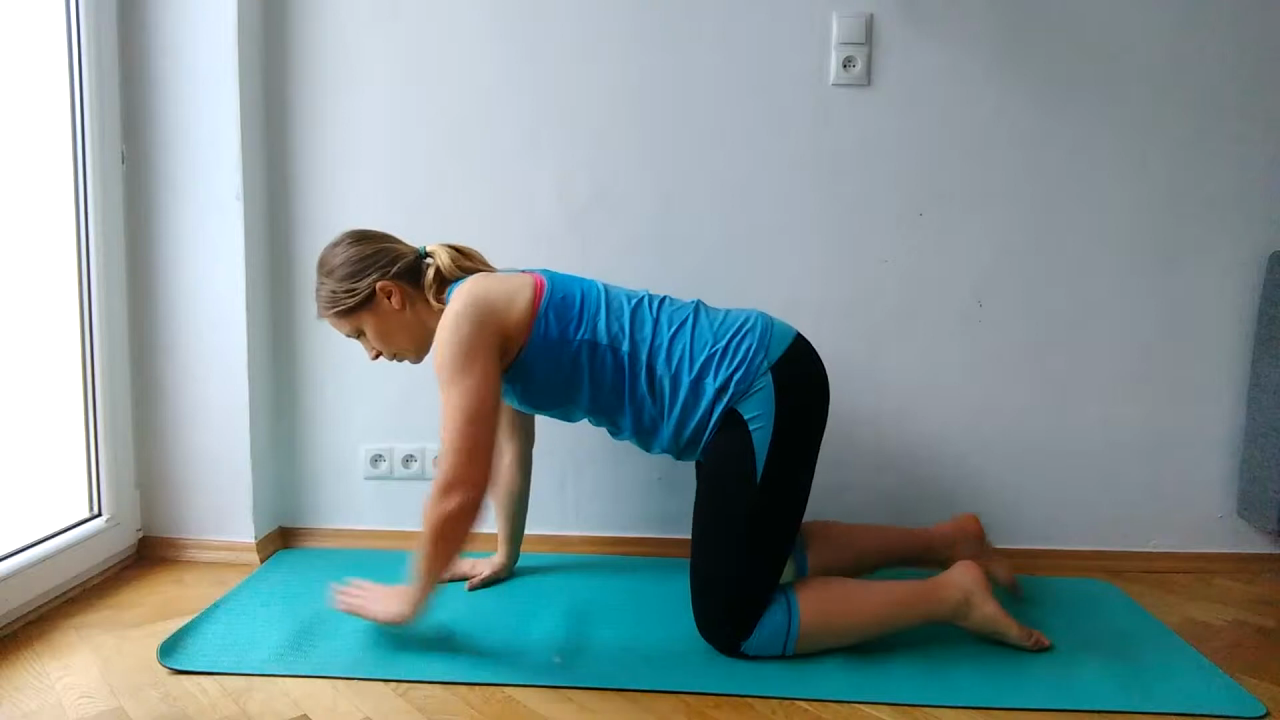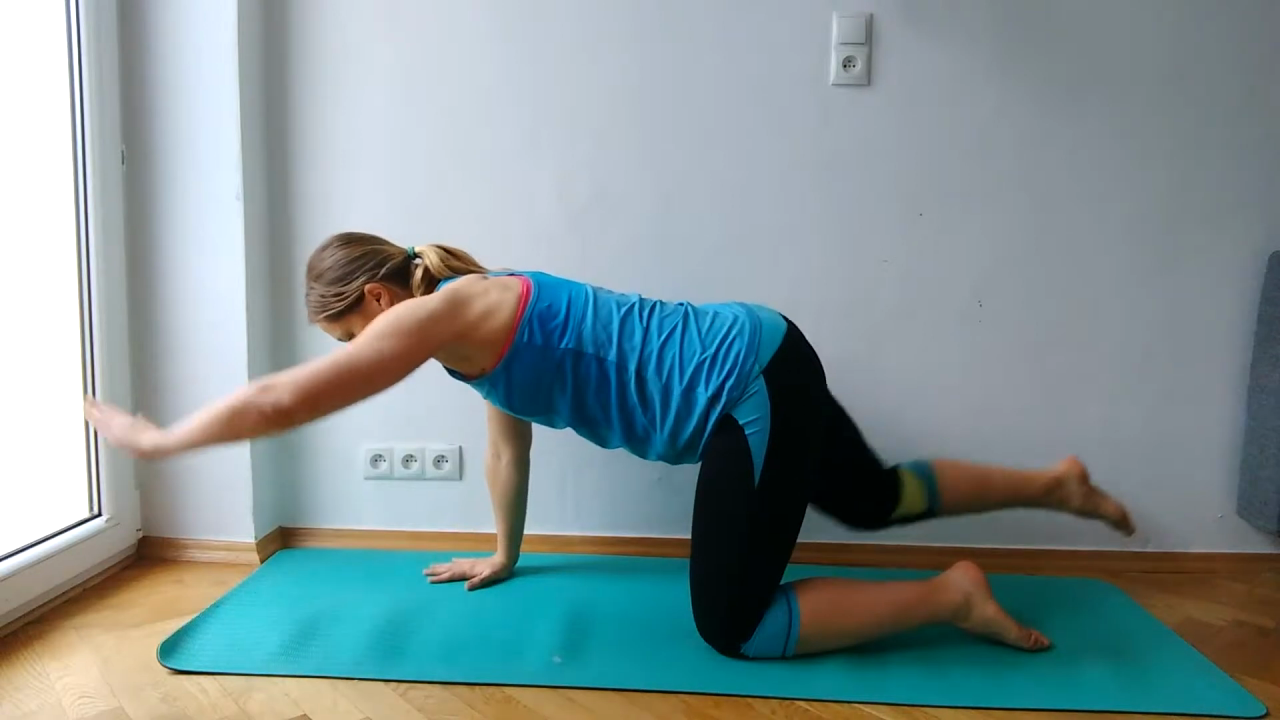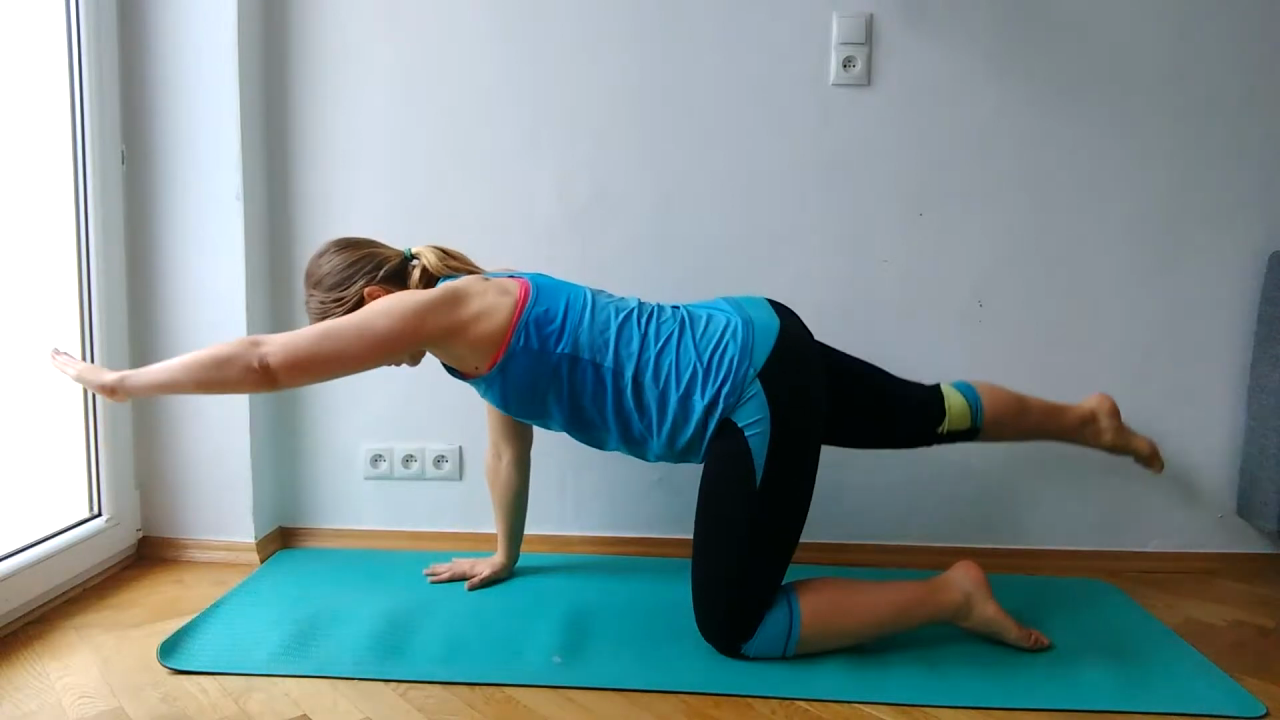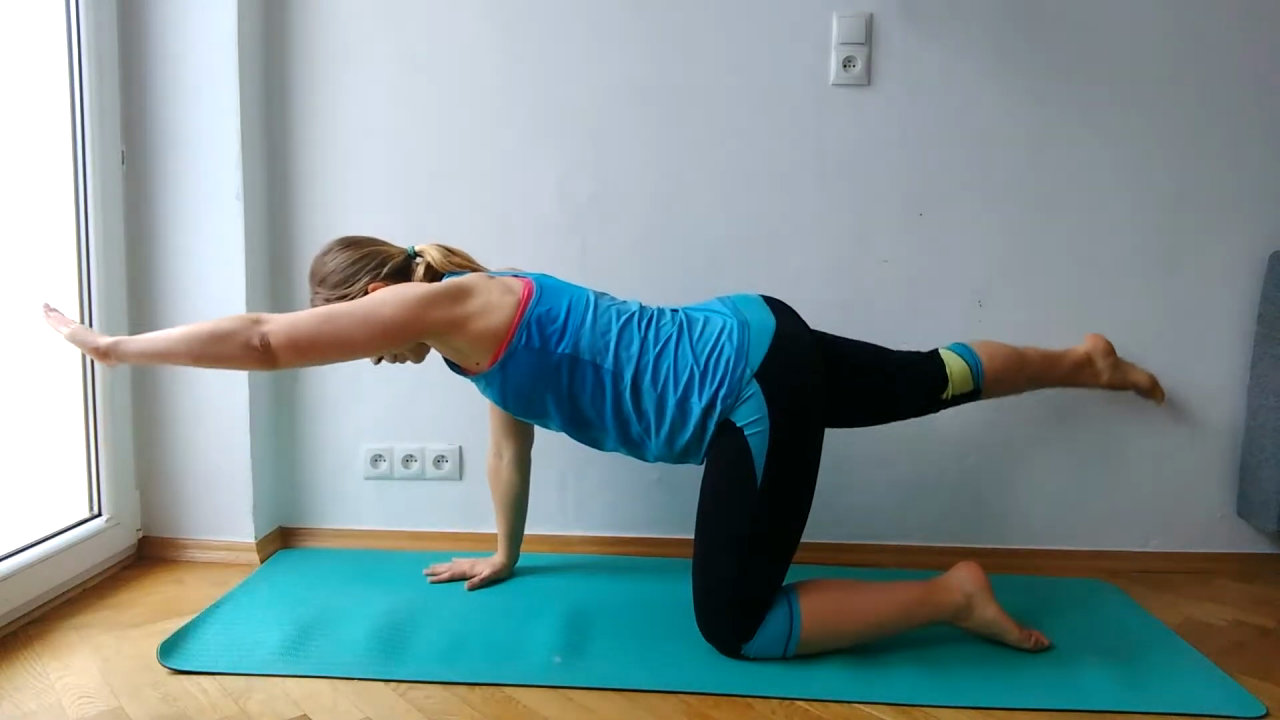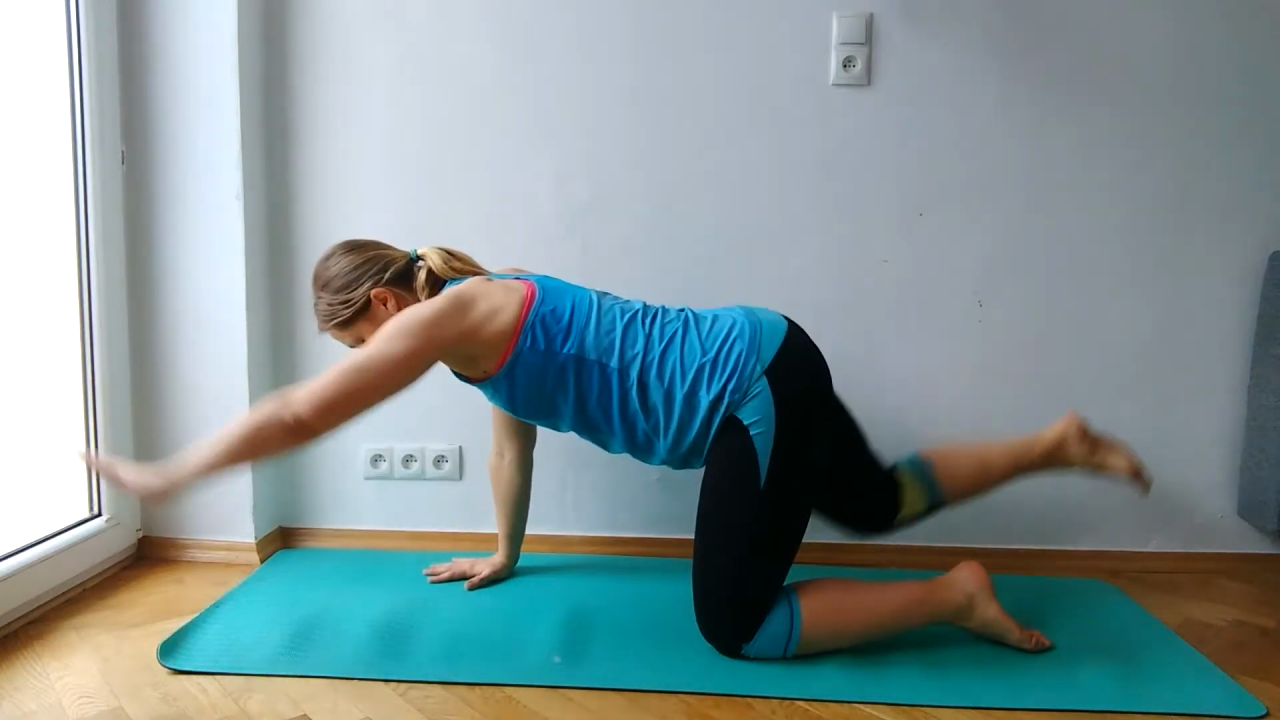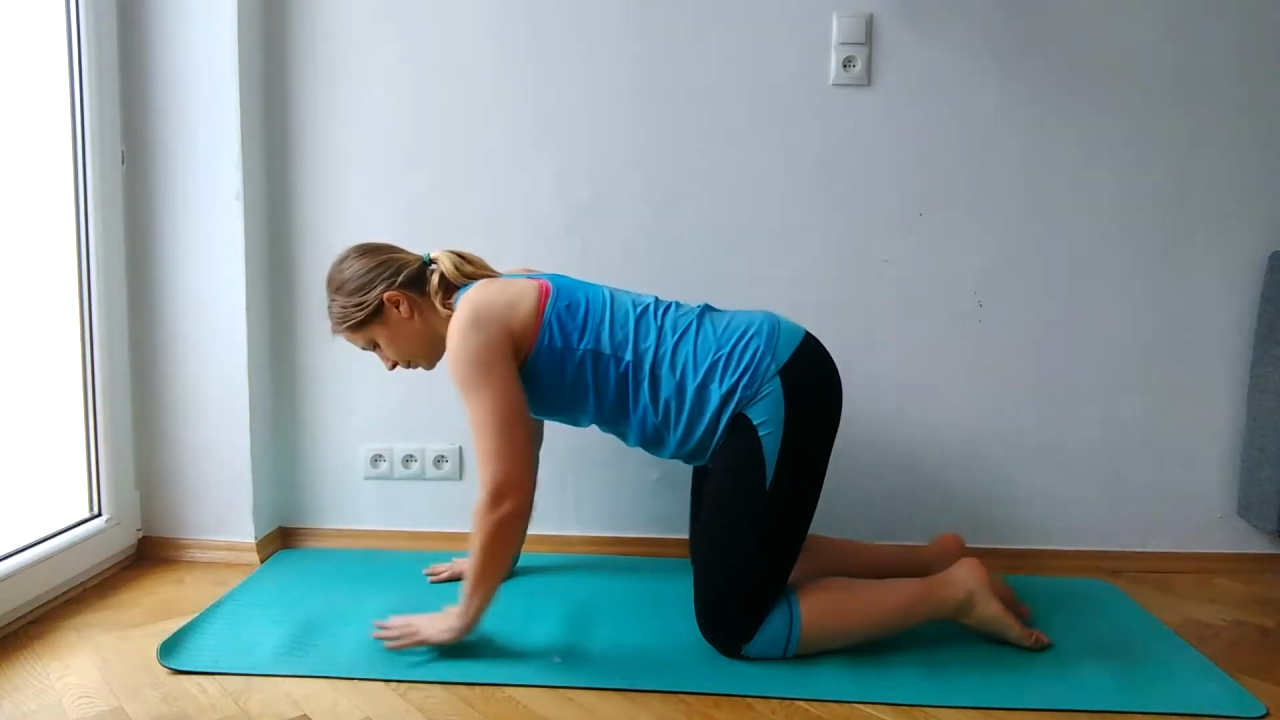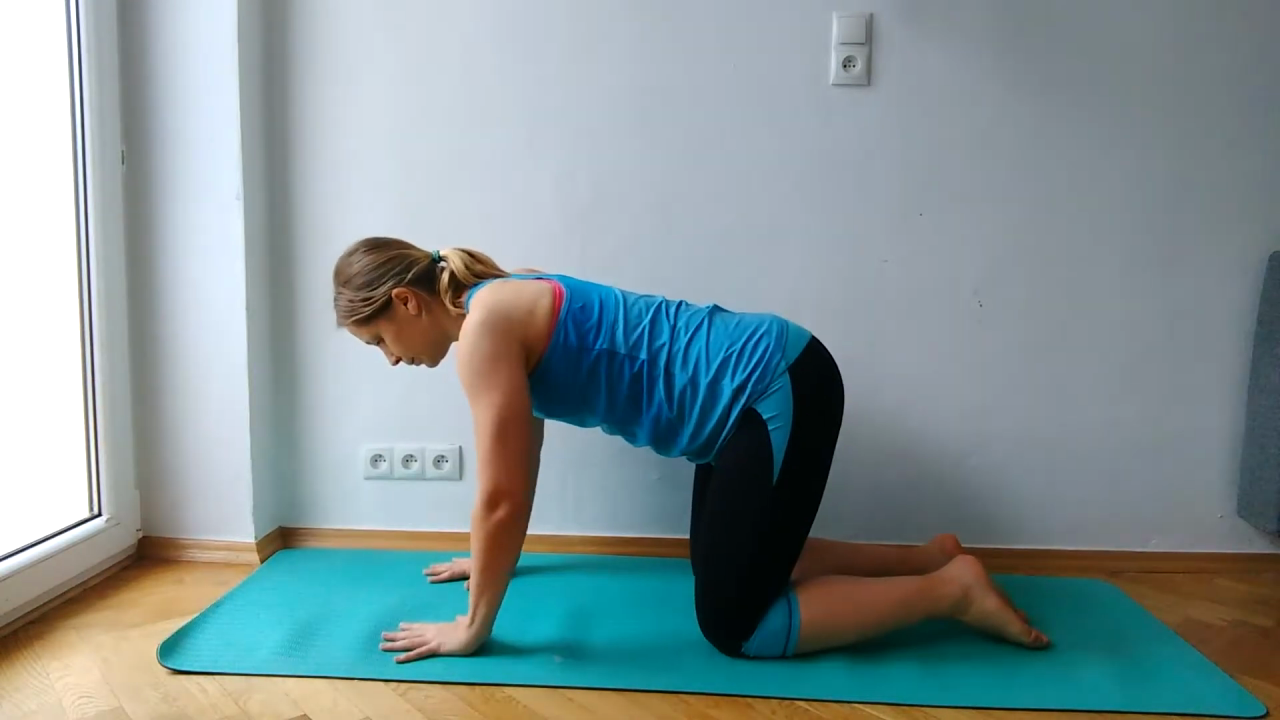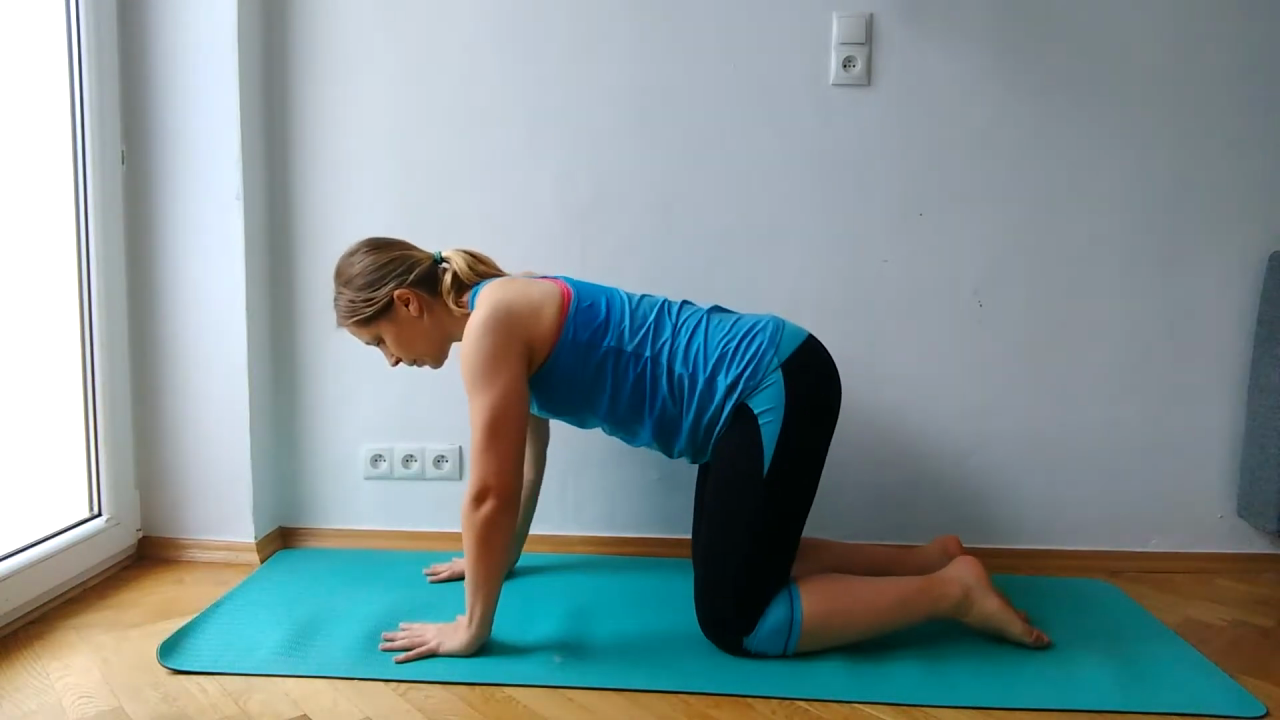
dt=0.4s
person 1, frame 1
left shoulder: (465, 319)
right shoulder: (485, 307)
left elbow: (459, 486)
right elbow: (511, 443)
left wrist: (411, 596)
right wrist: (502, 556)
left hip: (761, 388)
right hip: (755, 383)
left knee: (732, 623)
right knee: (759, 556)
left ankle: (953, 594)
right ankle: (945, 541)
person 1, frame 2
left shoulder: (441, 314)
right shoulder: (475, 314)
left elbow: (284, 400)
right elbow: (508, 443)
left wrist: (158, 439)
right wrist: (501, 555)
left hip: (748, 391)
right hip: (756, 365)
left knee: (733, 625)
right knee: (868, 500)
left ankle: (948, 594)
right ankle: (1055, 486)
person 1, frame 3
left shoulder: (440, 312)
right shoulder: (477, 313)
left elbow: (266, 362)
right elbow: (510, 441)
left wrist: (123, 380)
right wrist: (501, 554)
left hip: (750, 388)
right hip: (757, 352)
left knee: (733, 623)
right knee: (921, 414)
left ankle: (950, 595)
right ankle: (1089, 421)
person 1, frame 4
left shoulder: (450, 304)
right shoulder: (479, 314)
left elbow: (266, 340)
right elbow: (510, 439)
left wrist: (115, 346)
right wrist: (501, 555)
left hip: (750, 383)
right hip: (754, 348)
left knee: (733, 623)
right knee: (928, 381)
left ankle: (952, 593)
right ankle: (1089, 364)
person 1, frame 5
left shoulder: (448, 315)
right shoulder: (488, 313)
left elbow: (298, 414)
right elbow: (513, 441)
left wrist: (161, 474)
right wrist: (502, 556)
left hip: (754, 390)
right hip: (758, 364)
left knee: (734, 625)
right knee: (877, 503)
left ankle: (952, 595)
right ankle: (1056, 443)
person 1, frame 6
left shoulder: (473, 325)
right shoulder: (501, 305)
left elbow: (503, 494)
right elbow: (526, 436)
left wrist: (460, 618)
right wrist: (496, 558)
left hip: (768, 390)
right hip: (763, 381)
left knee: (733, 624)
right knee: (746, 564)
left ankle: (954, 589)
right ankle: (938, 555)
person 1, frame 7
left shoulder: (482, 327)
right shoulder: (504, 306)
left elbow: (502, 496)
right elbow: (524, 453)
left wrist: (472, 627)
right wrist: (492, 557)
left hip: (776, 390)
right hip: (756, 388)
left knee: (732, 624)
right knee: (736, 566)
left ankle: (952, 589)
right ankle: (928, 558)
person 1, frame 8
left shoulder: (489, 326)
right shoulder: (504, 313)
left elbow: (490, 492)
right elbow: (527, 460)
left wrist: (471, 627)
right wrist: (499, 559)
left hip: (773, 386)
right hip: (755, 387)
left knee: (732, 621)
right knee: (737, 564)
left ankle: (952, 590)
right ankle: (929, 559)
